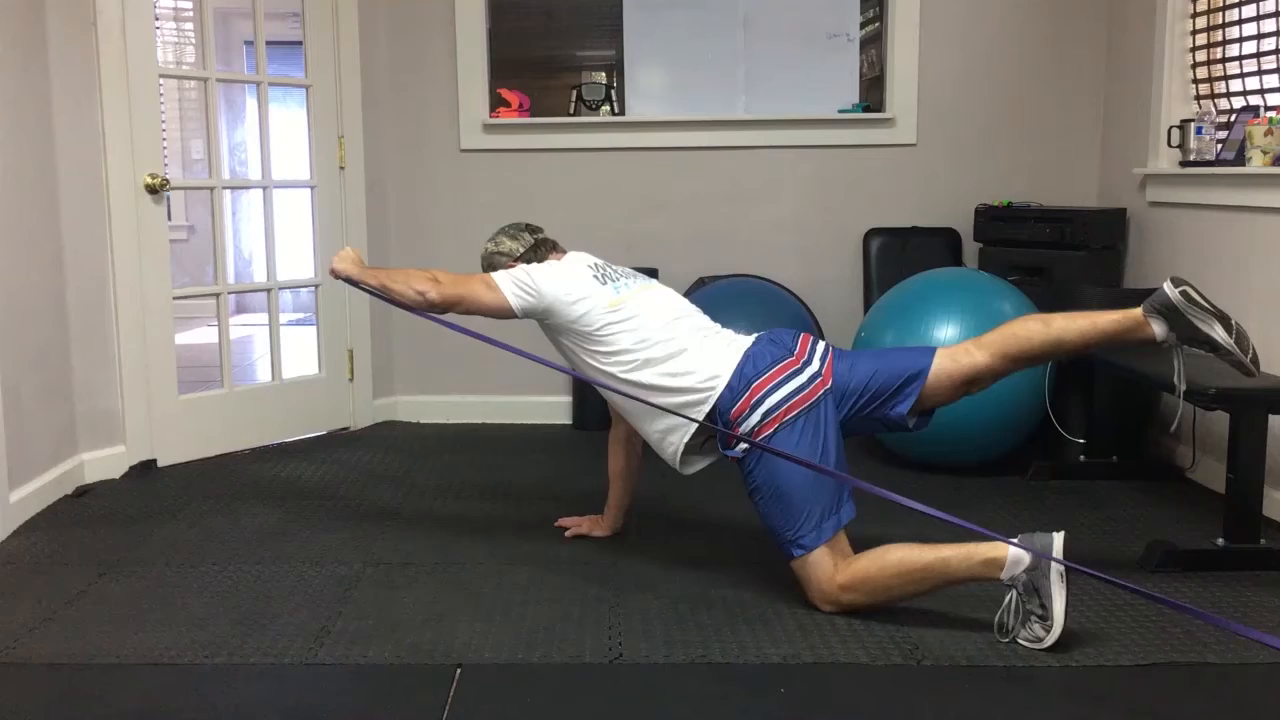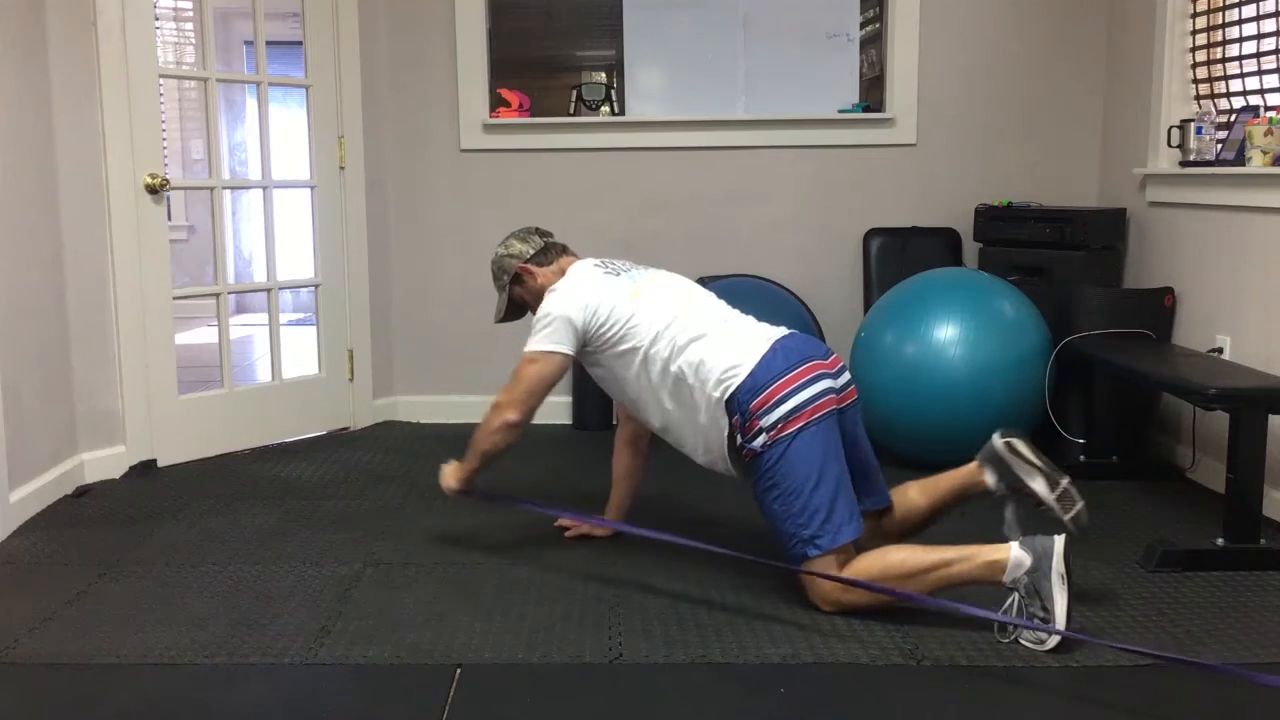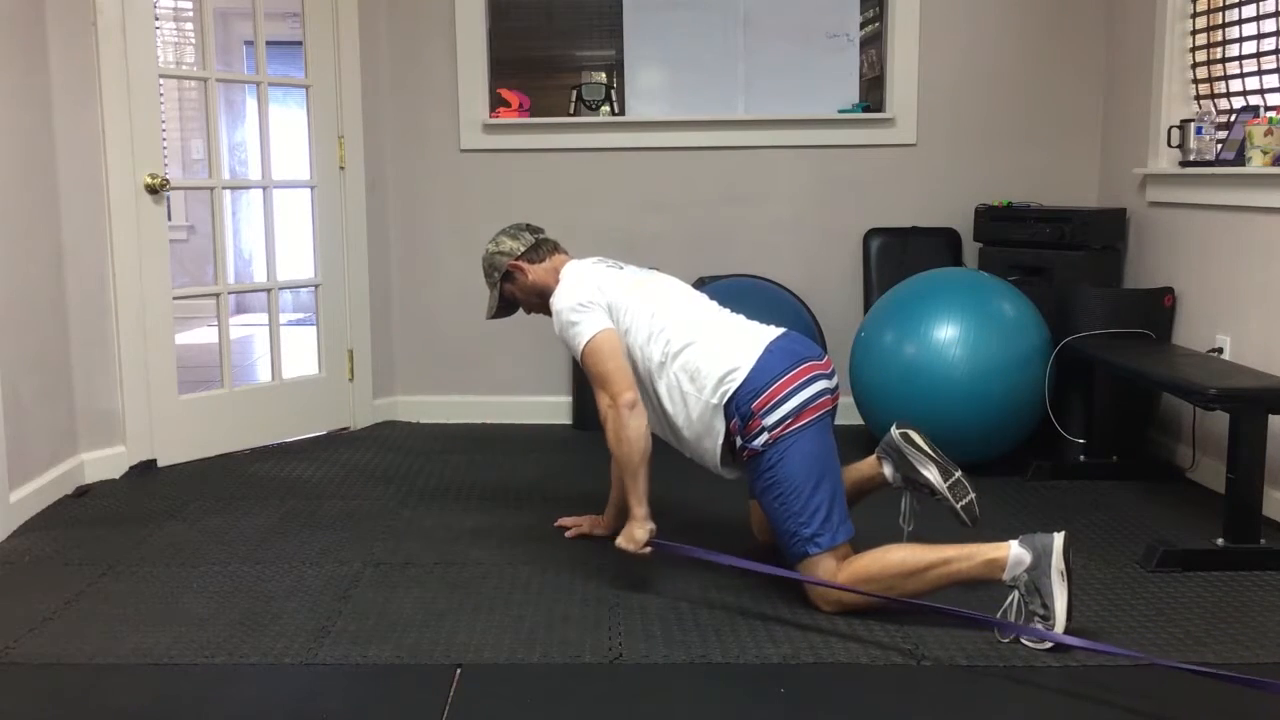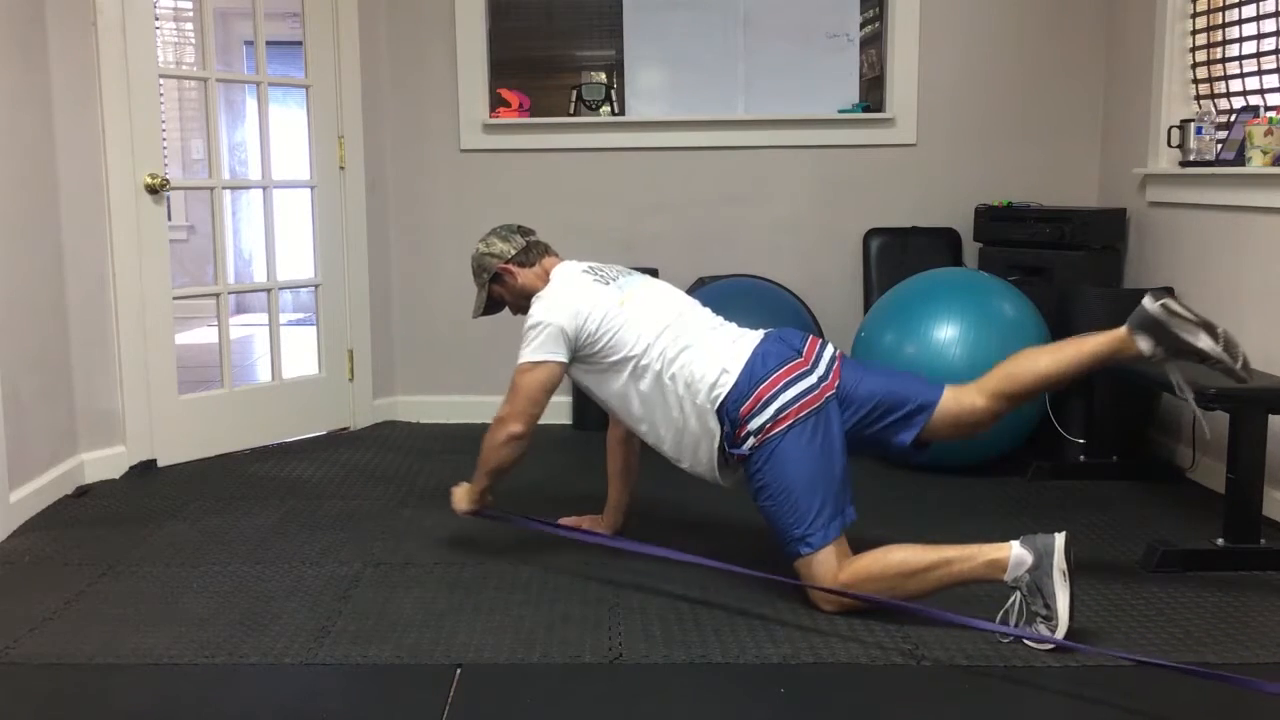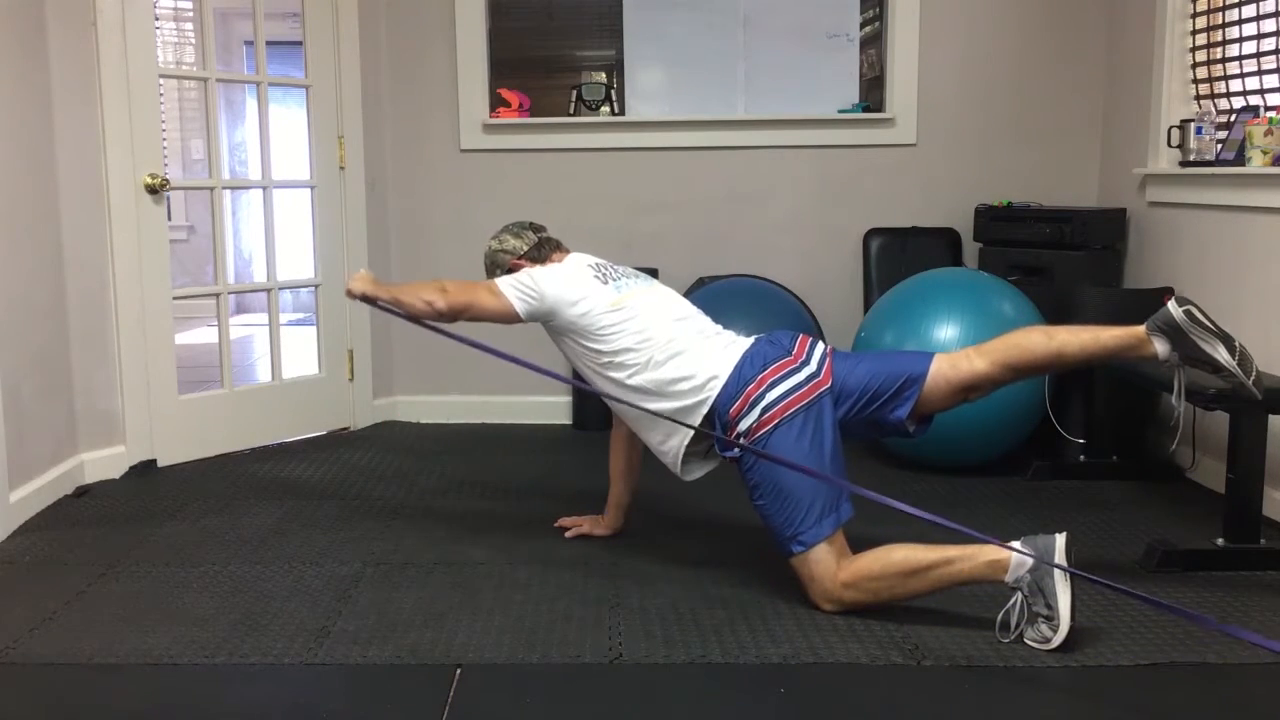
dt=1s
person 1, frame 1
left shoulder: (549, 284)
right shoulder: (602, 278)
left elbow: (435, 293)
right elbow: (628, 418)
left wrist: (359, 272)
right wrist: (609, 517)
left hip: (765, 404)
right hip: (797, 362)
left knee: (833, 580)
right knee: (983, 356)
left ankle: (1012, 558)
right ankle: (1157, 318)
person 1, frame 2
left shoulder: (564, 303)
right shoulder: (615, 281)
left elbow: (511, 414)
right elbow: (635, 419)
left wrist: (461, 472)
right wrist: (609, 520)
left hip: (775, 406)
right hip: (811, 370)
left knee: (835, 583)
right knee: (879, 525)
left ankle: (1017, 560)
right ankle: (988, 471)
person 1, frame 3
left shoulder: (571, 297)
right shoulder: (607, 280)
left elbow: (624, 406)
right elbow: (633, 409)
left wrist: (640, 516)
right wrist: (608, 518)
left hip: (768, 403)
right hip: (793, 368)
left knee: (832, 583)
right knee: (770, 530)
left ankle: (1020, 557)
right ankle: (887, 464)
person 1, frame 4
left shoulder: (553, 310)
right shoulder: (604, 281)
left elbow: (514, 426)
right elbow: (626, 413)
left wrist: (476, 491)
right wrist: (612, 517)
left hip: (767, 412)
right hip: (797, 365)
left knee: (834, 582)
right knee: (980, 405)
left ankle: (1014, 558)
right ankle: (1141, 333)
person 1, frame 5
left shoulder: (553, 288)
right shoulder: (608, 278)
left elbow: (443, 302)
right elbow: (629, 409)
left wrist: (371, 287)
right wrist: (609, 516)
left hip: (760, 408)
right hip: (791, 362)
left knee: (836, 583)
right knee: (979, 367)
left ankle: (1015, 560)
right ankle: (1157, 335)
